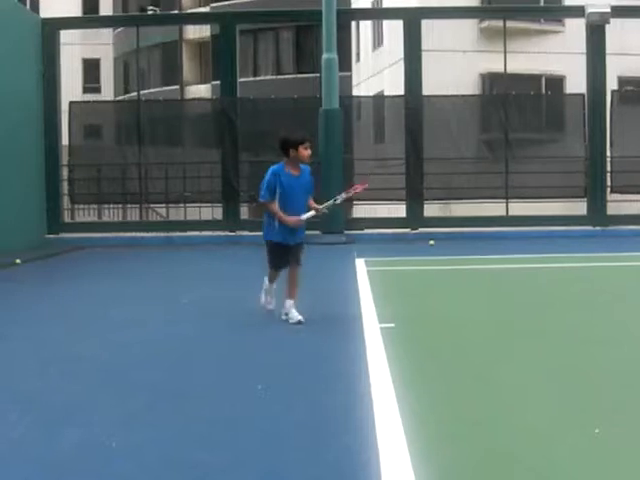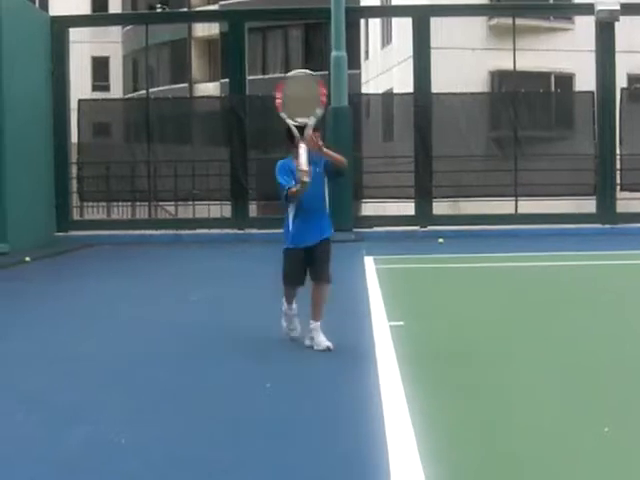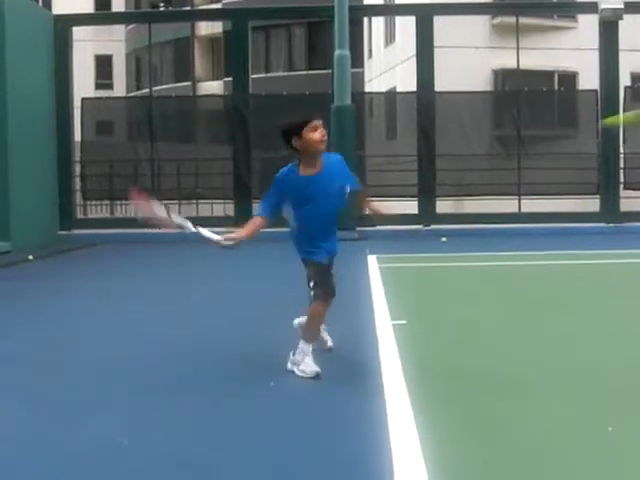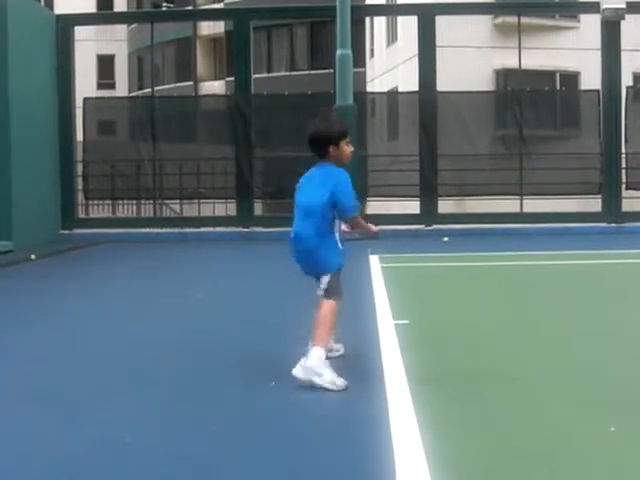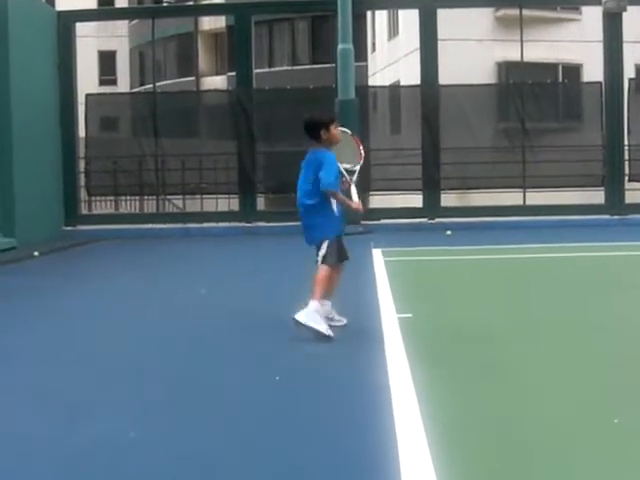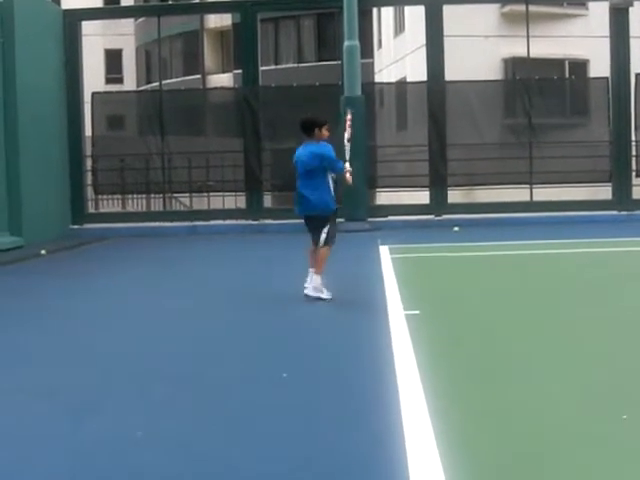
dt=0.7s
person 1, frame 1
left shoulder: (307, 172)
right shoulder: (275, 172)
right elbow: (266, 200)
left wrist: (314, 206)
right wrist: (285, 219)
left hip: (297, 229)
right hip: (277, 229)
left knee: (294, 265)
right knee: (276, 267)
left ankle: (289, 307)
right ankle: (269, 284)
person 1, frame 2
left shoulder: (320, 161)
right shoulder: (284, 166)
left elbow: (343, 165)
right elbow: (291, 194)
left wrist: (322, 150)
right wrist: (300, 187)
left hip: (321, 232)
right hip: (296, 234)
left knee: (321, 280)
right knee: (291, 282)
left ankle: (315, 330)
right ankle: (289, 307)
person 1, frame 3
left shoulder: (336, 162)
right shoulder: (286, 178)
left elbow: (354, 188)
right elbow: (267, 213)
left wrist: (367, 203)
right wrist: (241, 234)
left hip: (328, 241)
right hip: (311, 245)
left knee: (323, 293)
right knee: (323, 295)
left ankle: (309, 325)
right ankle: (301, 354)
person 1, frame 4
left shoulder: (308, 177)
right shoulder: (339, 177)
right elbow: (350, 216)
left wrist: (337, 223)
right wrist: (368, 228)
left hip: (306, 242)
right hip: (321, 246)
left knee: (330, 291)
right knee: (331, 297)
left ankle: (322, 342)
right ankle: (313, 362)
person 1, frame 5
left shoulder: (311, 156)
right shoulder: (327, 157)
right elbow: (329, 188)
left wrist: (341, 182)
right wrist: (350, 204)
left hip: (313, 218)
right hip: (325, 221)
left knee: (337, 263)
right knee: (327, 263)
left ankle: (325, 310)
right ankle: (312, 310)
person 1, frame 6
left shoulder: (299, 153)
right shoulder: (324, 149)
right elbow: (338, 170)
left wrist: (341, 172)
right wrist: (346, 175)
left hip: (306, 204)
right hip: (323, 203)
left knee: (317, 241)
right knee: (325, 243)
left ankle: (311, 280)
right ankle: (315, 284)
